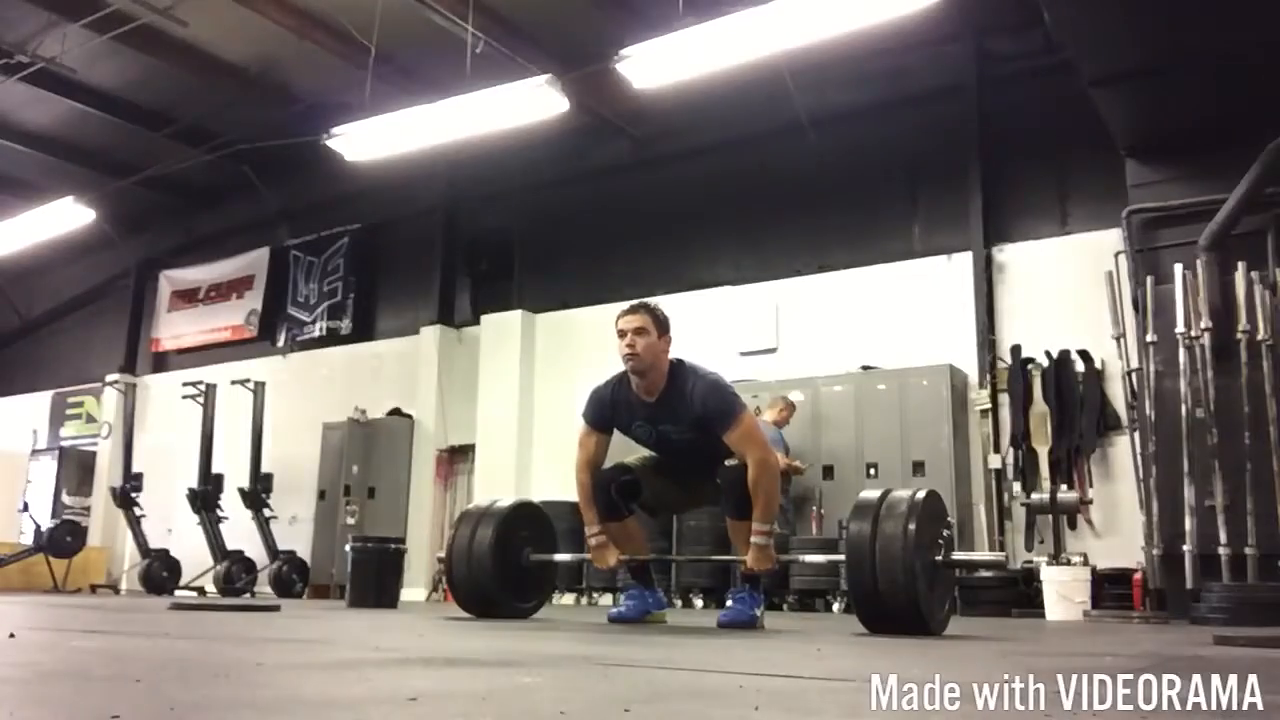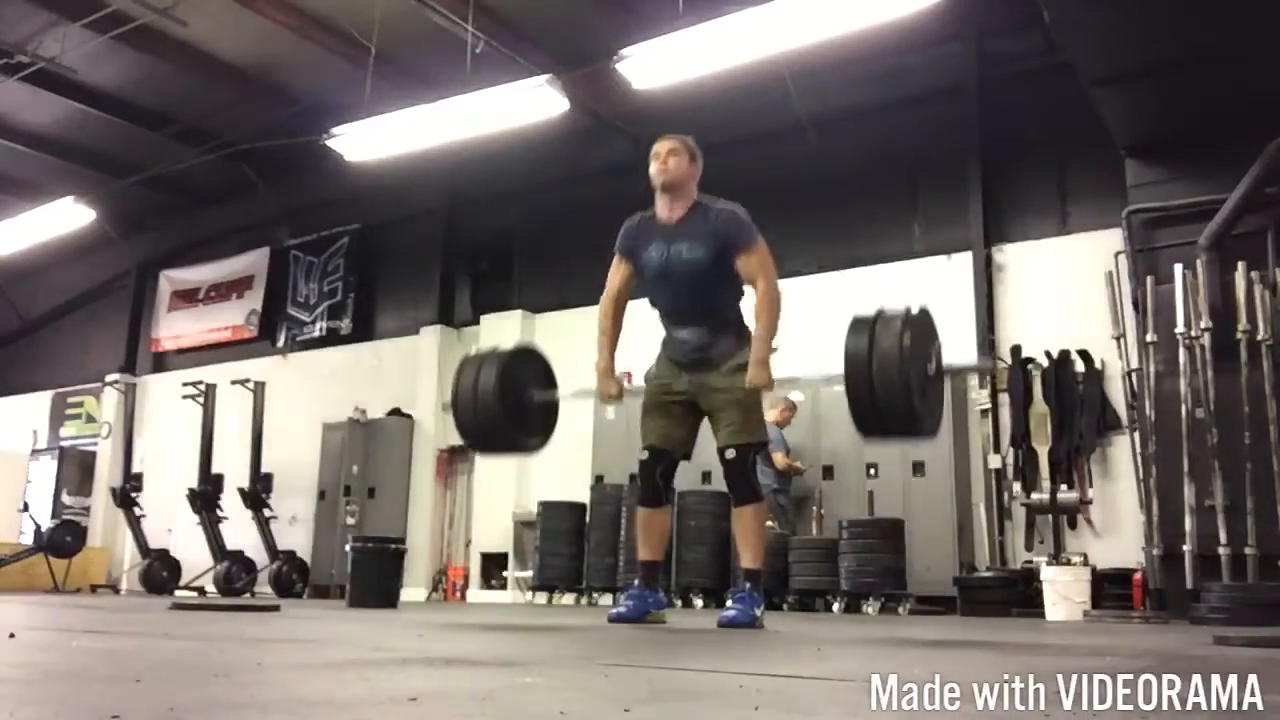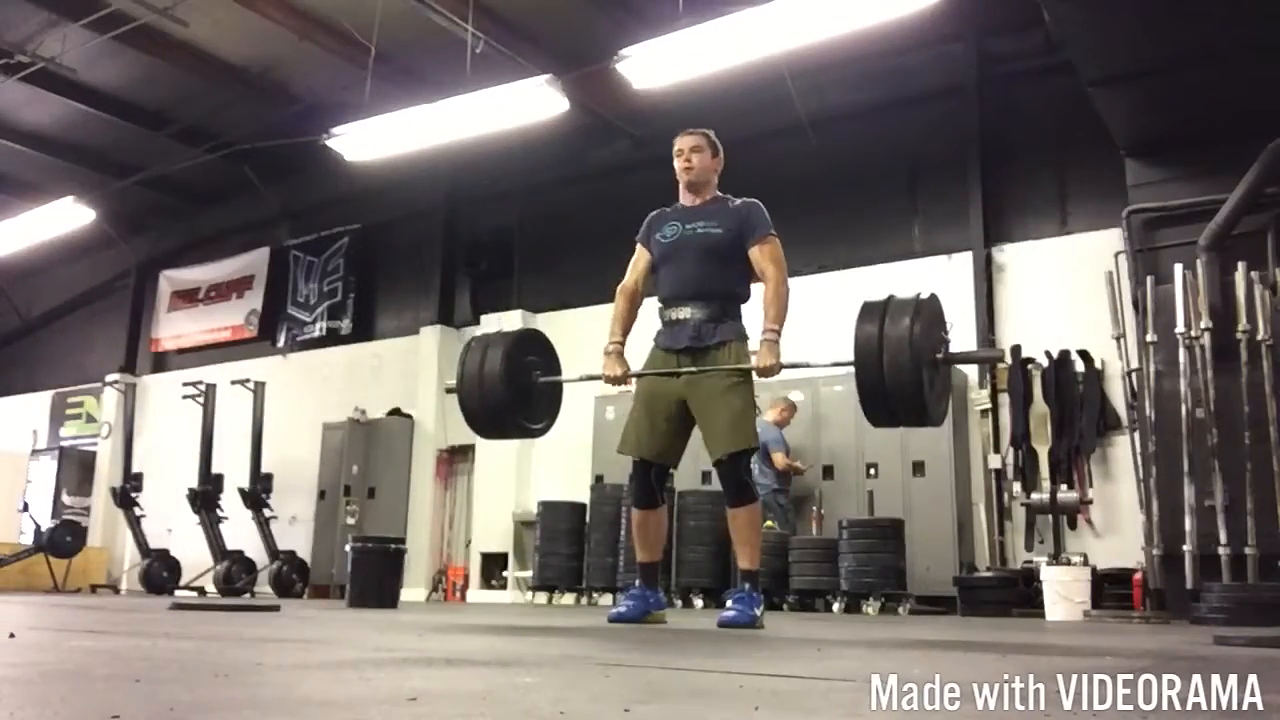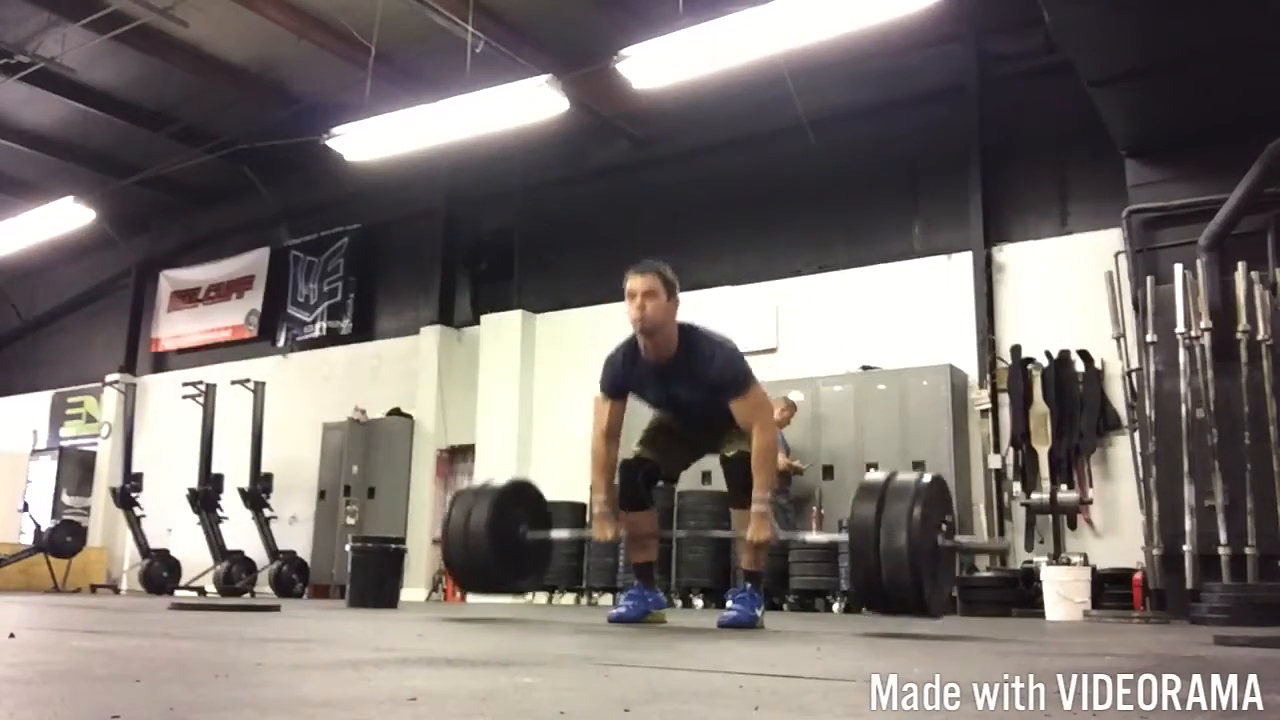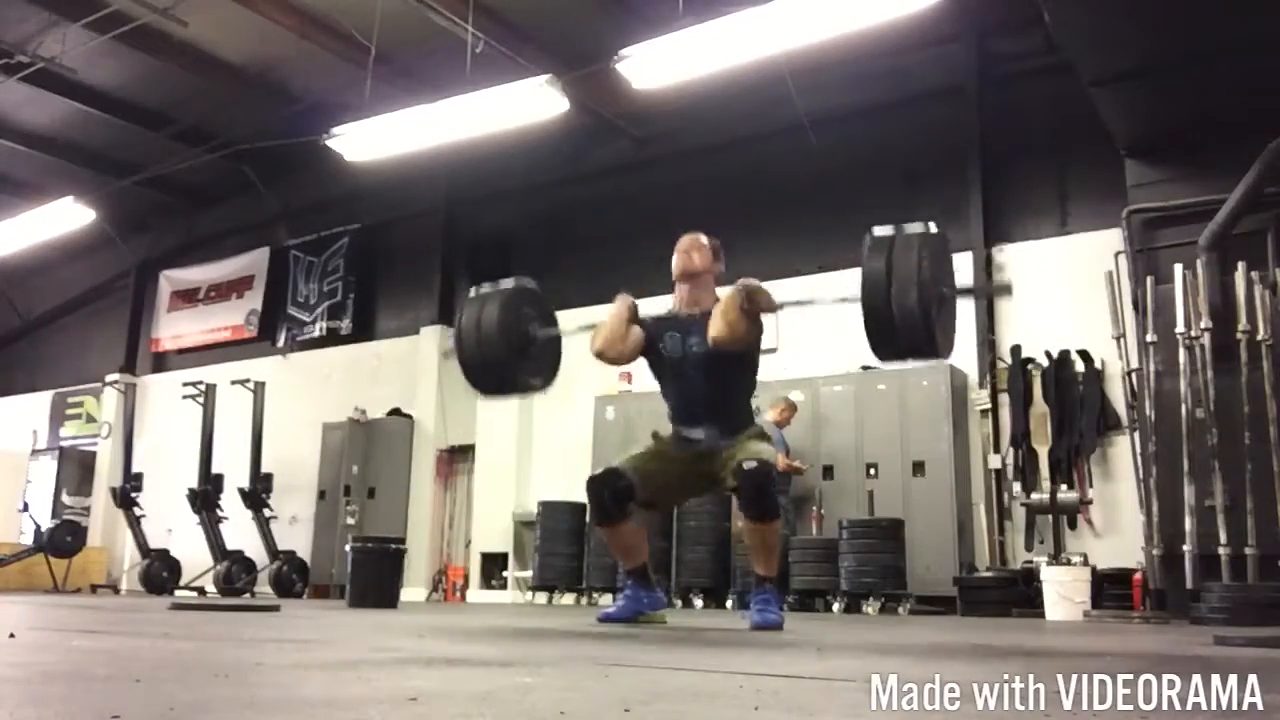
dt=1s
person 1, frame 1
left shoulder: (703, 389)
right shoulder: (608, 397)
left elbow: (763, 458)
right elbow: (586, 467)
left wrist: (761, 539)
right wrist: (596, 537)
left hip: (721, 471)
right hip: (672, 473)
left knee: (737, 476)
right knee: (606, 484)
left ankle: (749, 594)
right ankle: (646, 591)
person 1, frame 2
left shoulder: (725, 219)
right shoulder: (636, 231)
left elbow: (765, 284)
right elbow: (612, 300)
left wrist: (760, 358)
right wrist: (605, 366)
left hip: (727, 358)
right hip: (673, 362)
left knee: (738, 465)
right knee: (652, 470)
left ankle: (749, 593)
right ankle: (648, 590)
person 1, frame 3
left shoulder: (743, 213)
right shoulder: (657, 222)
left elbow: (774, 277)
right elbow: (630, 286)
left wrist: (770, 341)
right wrist: (614, 348)
left hip: (721, 350)
right hip: (664, 353)
left knee: (733, 466)
right knee: (645, 472)
left ankle: (748, 592)
right ankle: (647, 589)
person 1, frame 4
left shoulder: (715, 355)
right shoulder: (621, 363)
left elbow: (763, 427)
right elbow: (605, 435)
left wrist: (761, 510)
right wrist: (602, 508)
left hip: (732, 423)
right hip: (678, 423)
left knee: (741, 465)
right knee: (632, 472)
left ankle: (749, 593)
right ankle: (645, 590)
person 1, frame 5
left shoulder: (735, 313)
right shoulder: (655, 327)
left elbow: (720, 335)
right elbow: (605, 349)
left wrist: (740, 295)
right wrist: (624, 309)
left hip: (735, 441)
right hip: (682, 446)
left knee: (755, 476)
right knee: (604, 487)
left ankle: (765, 592)
right ankle: (643, 590)
